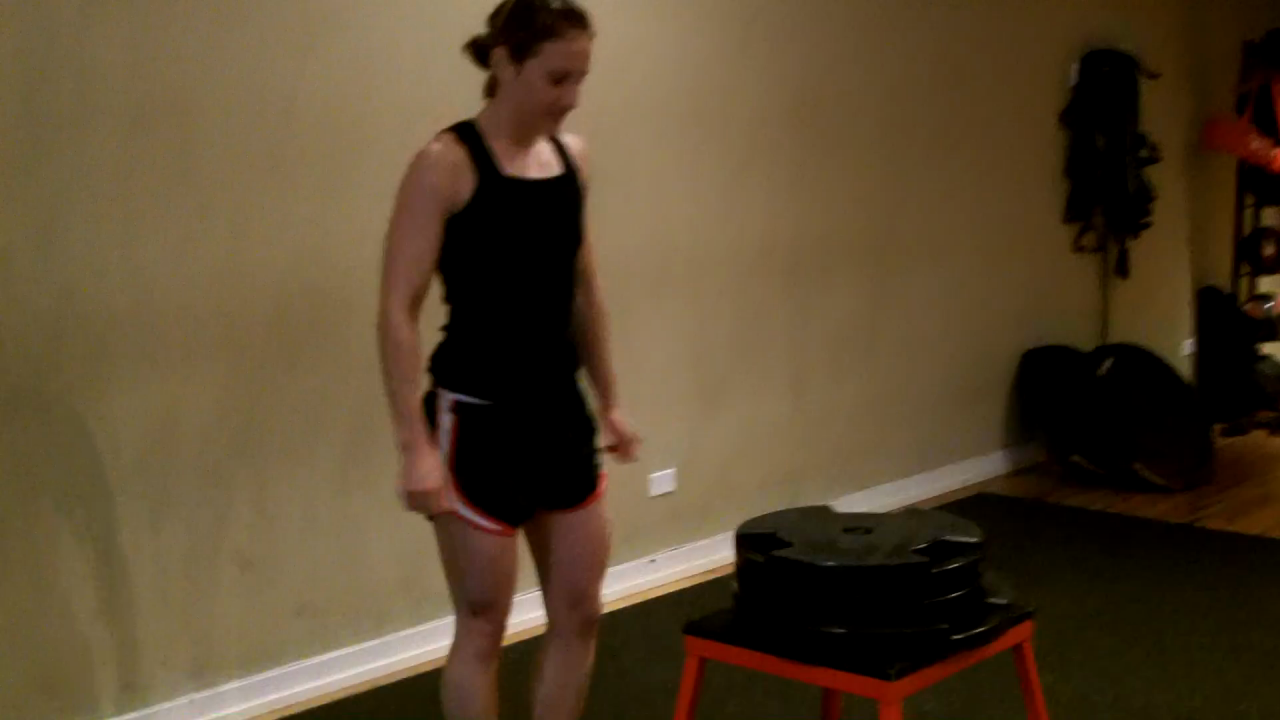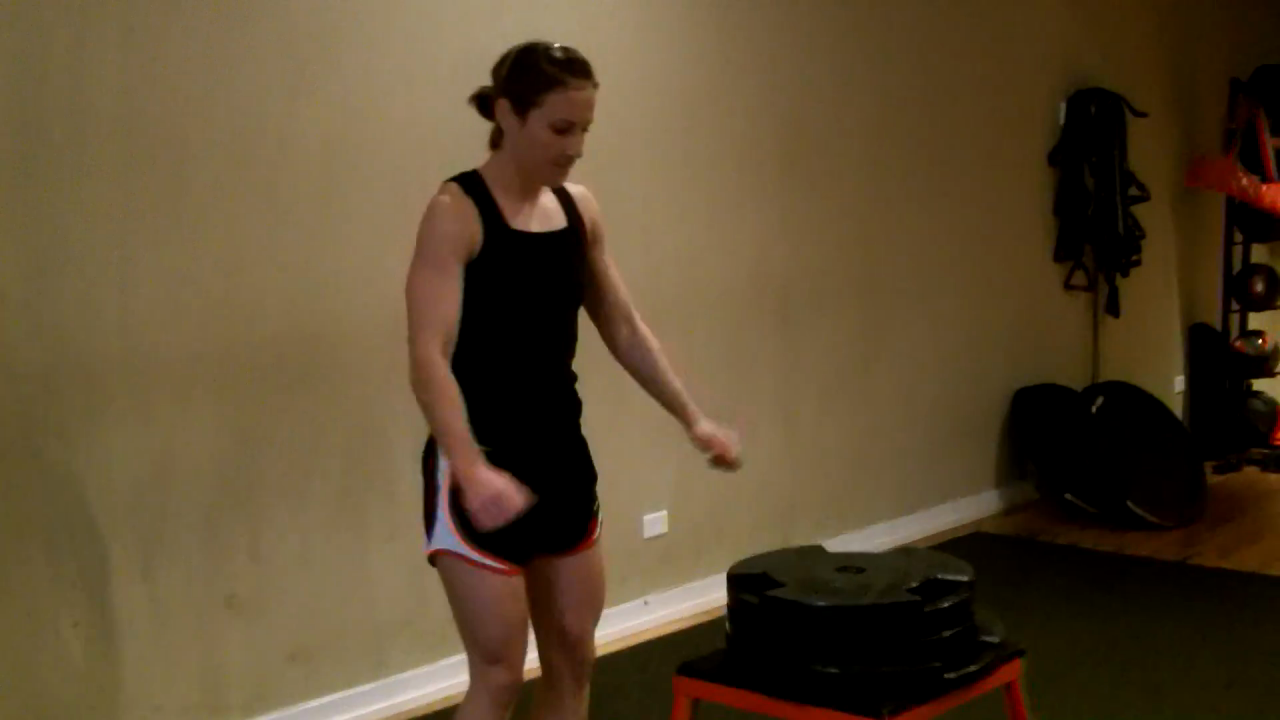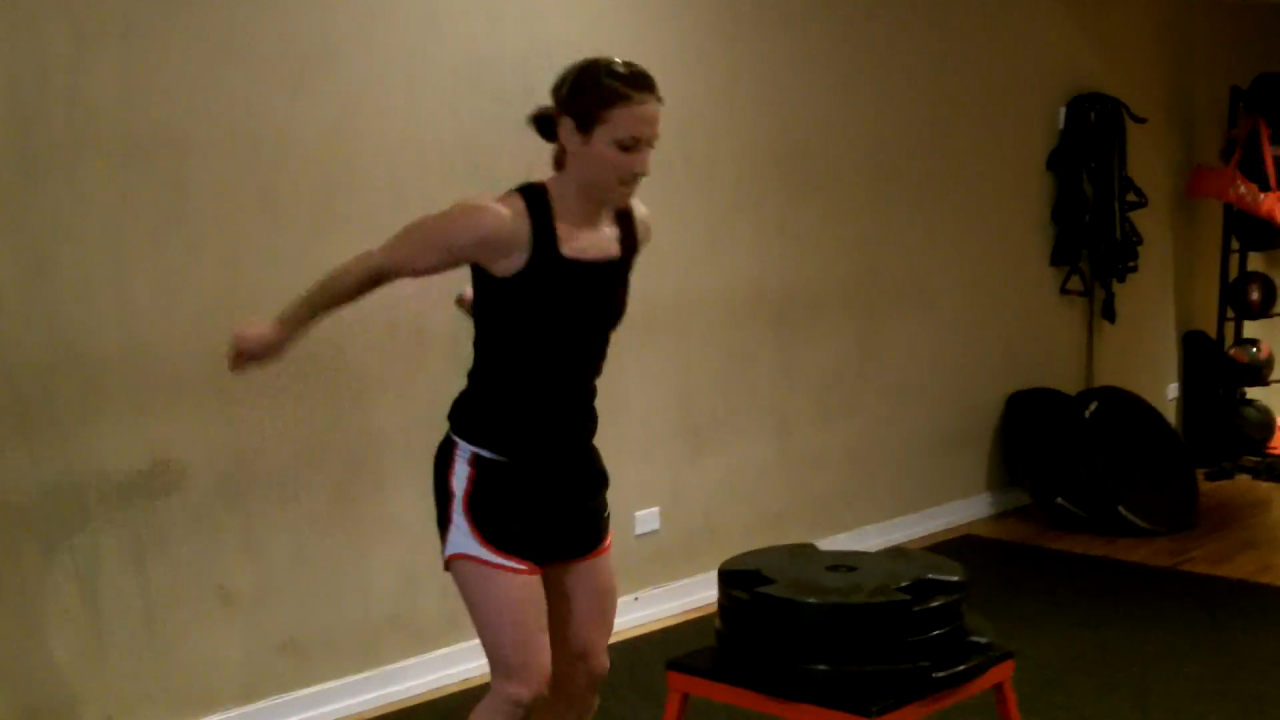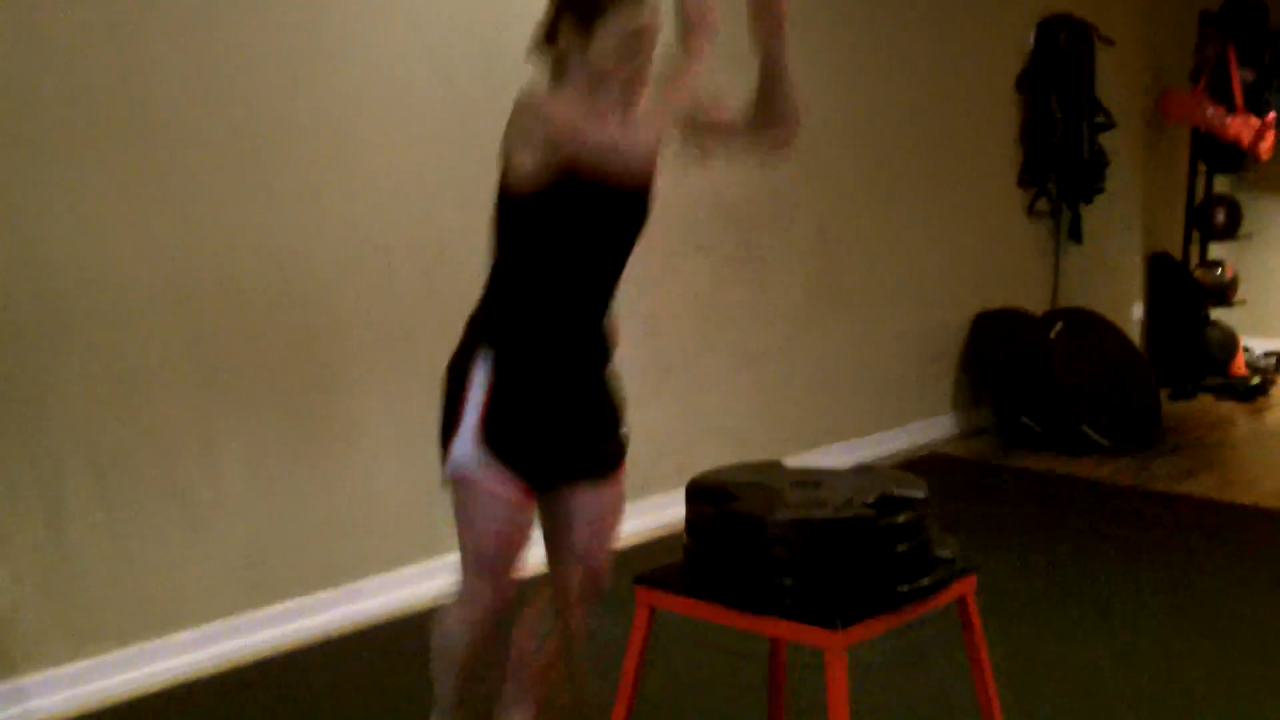
dt=0.3s
person 1, frame 1
left shoulder: (572, 156)
right shoulder: (444, 164)
right elbow: (396, 314)
left wrist: (608, 402)
right wrist: (418, 444)
left hip: (558, 413)
right hip: (476, 419)
left knee: (579, 621)
right knee: (484, 630)
person 1, frame 2
left shoulder: (579, 208)
right shoulder: (456, 212)
left elbow: (622, 329)
right elbow: (430, 358)
left wrist: (693, 420)
right wrist: (472, 471)
left hip: (563, 457)
right hip: (482, 472)
left knee: (572, 662)
person 1, frame 3
left shoulder: (633, 228)
right shoulder: (504, 224)
right elbow: (370, 269)
right wrist: (280, 331)
left hip: (572, 471)
right hip: (486, 472)
person 1, frame 4
right shoulder: (542, 113)
left elbow: (771, 130)
right elbow: (633, 143)
left hip: (584, 391)
right hip: (500, 388)
left knee: (581, 582)
right knee: (487, 594)
